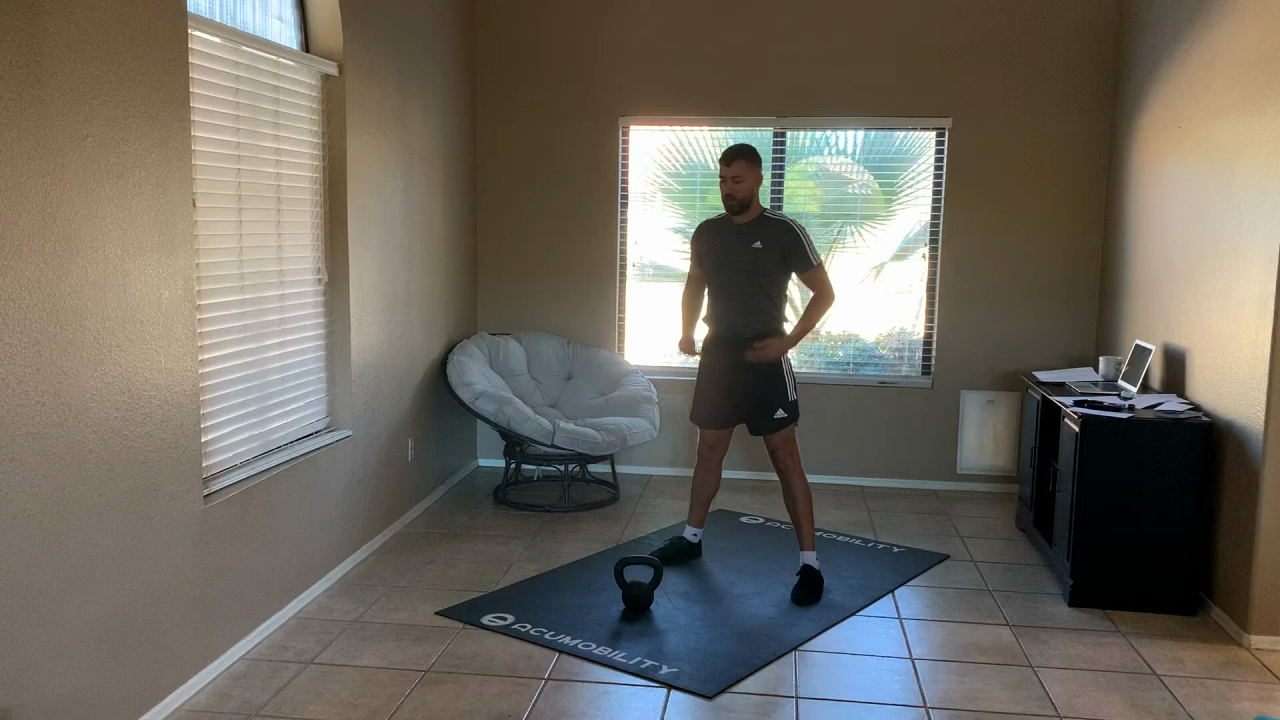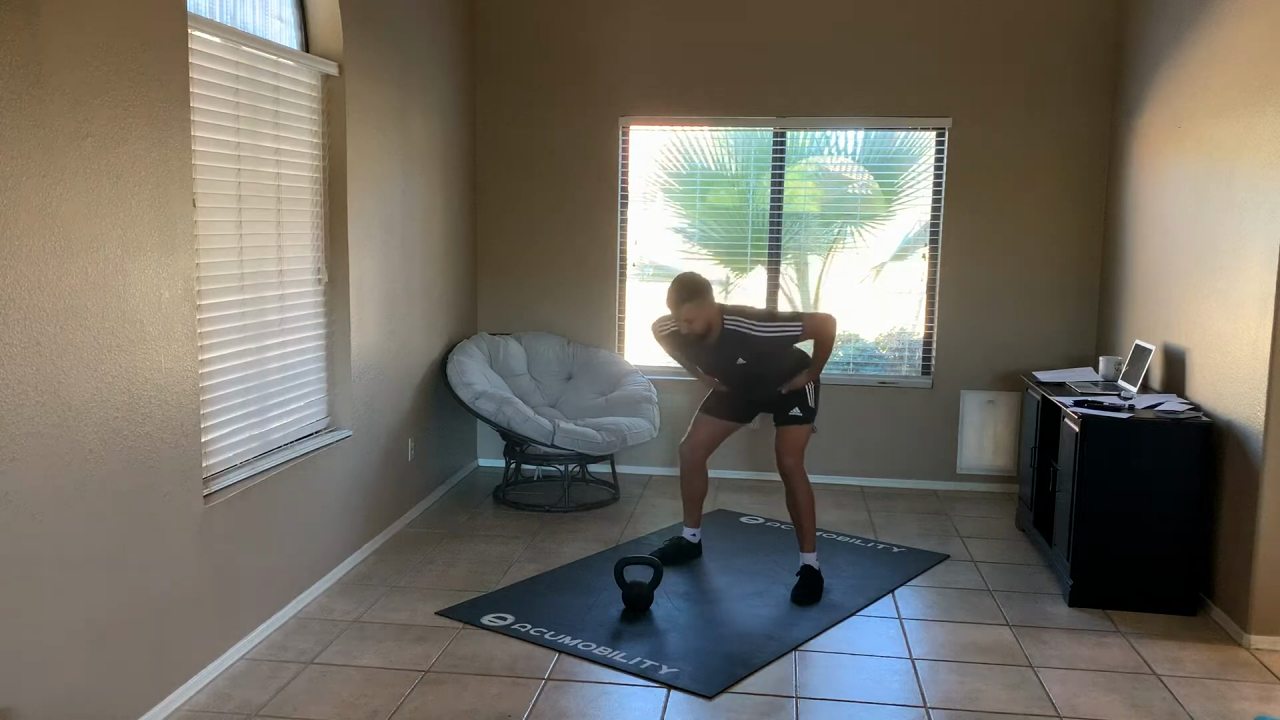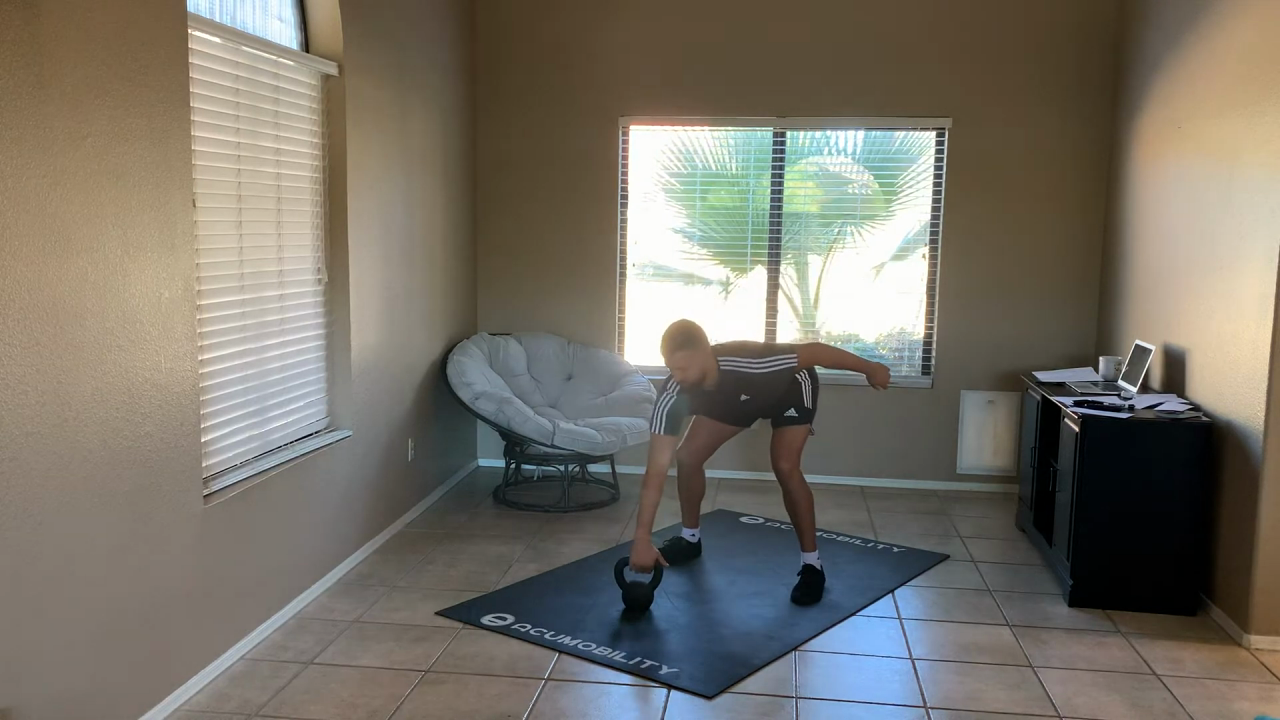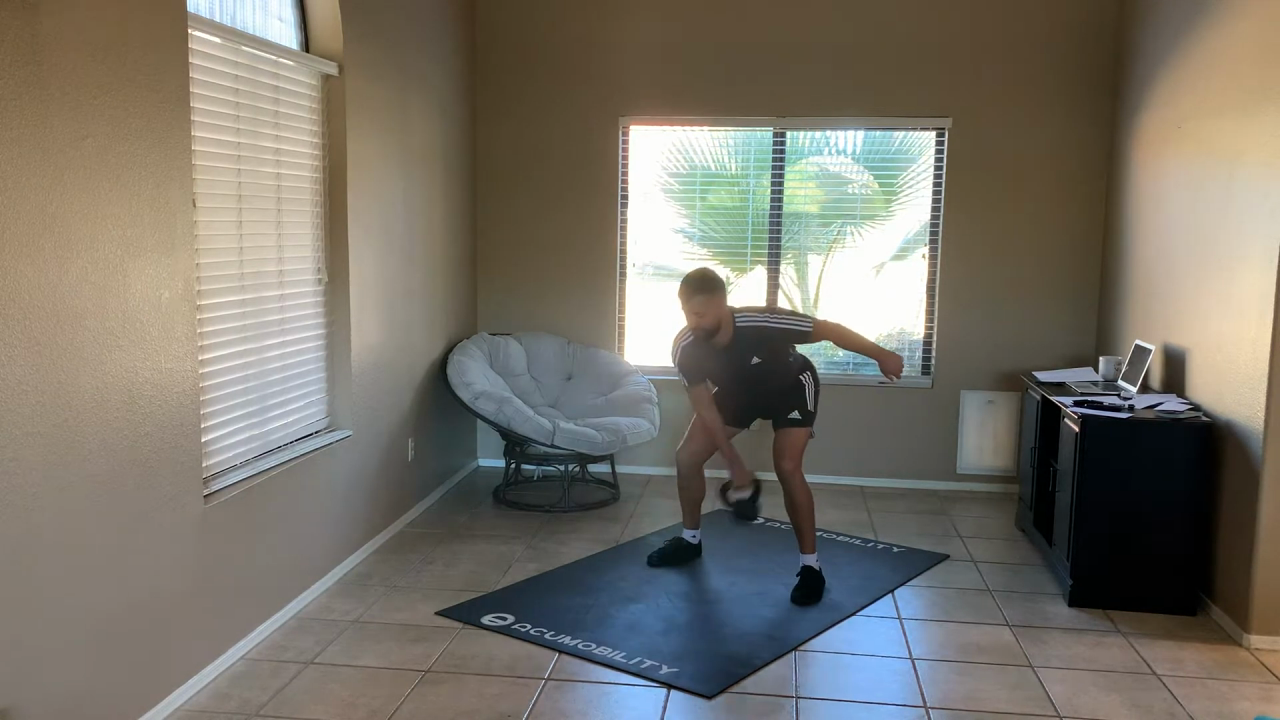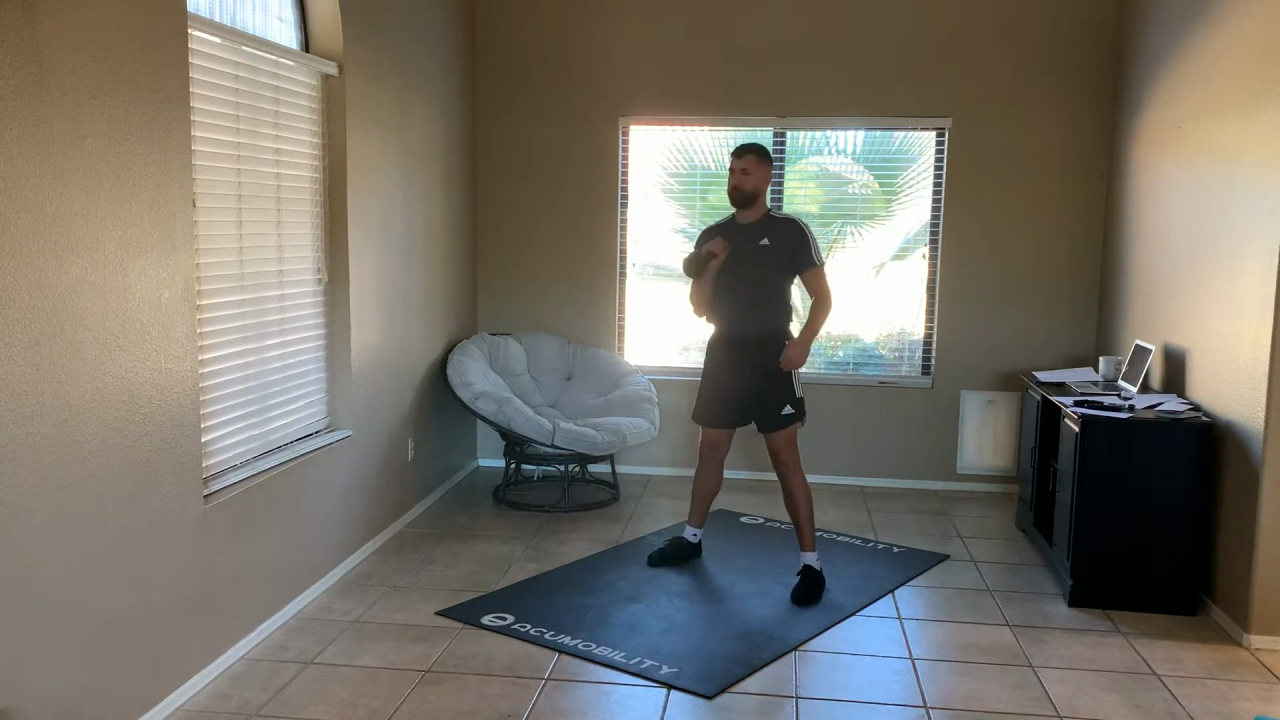
dt=1s
person 1, frame 1
left shoulder: (783, 231)
right shoulder: (707, 232)
left elbow: (823, 292)
right elbow: (695, 285)
left wrist: (789, 339)
right wrist: (687, 330)
left hip: (764, 358)
right hip: (717, 353)
left knee: (784, 458)
right knee: (708, 450)
left ankle: (809, 563)
right ankle: (692, 537)
person 1, frame 2
left shoulder: (754, 328)
right shoulder: (676, 330)
left elbow: (826, 323)
right elbow: (658, 329)
left wrist: (813, 375)
right wrist: (697, 371)
left hip: (790, 383)
right hip: (737, 386)
left knee: (789, 464)
right knee: (691, 450)
left ankle: (809, 565)
right ankle: (690, 539)
person 1, frame 3
left shoulder: (749, 363)
right shoulder: (672, 396)
left elbow: (814, 351)
right elbow: (656, 469)
left wrist: (869, 368)
right wrist: (642, 539)
left hip: (790, 388)
left knee: (785, 467)
right knee: (687, 456)
left ankle: (812, 565)
right ankle: (690, 539)
person 1, frame 4
left shoulder: (763, 324)
right shoulder: (685, 349)
left elbow: (828, 330)
right elbow: (706, 411)
left wrist: (881, 356)
right wrist: (735, 466)
left hip: (792, 387)
right hip: (739, 392)
left knee: (786, 467)
right knee: (687, 457)
left ankle: (810, 566)
right ankle: (690, 539)
person 1, frame 5
left shoulder: (790, 231)
right shoulder: (712, 236)
left elbow: (822, 296)
right elbow: (701, 307)
left wrist: (804, 341)
right wrist: (710, 268)
left hip: (771, 353)
right hip: (723, 351)
left knee: (785, 458)
right knee: (710, 449)
left ankle: (810, 563)
right ankle: (691, 537)
